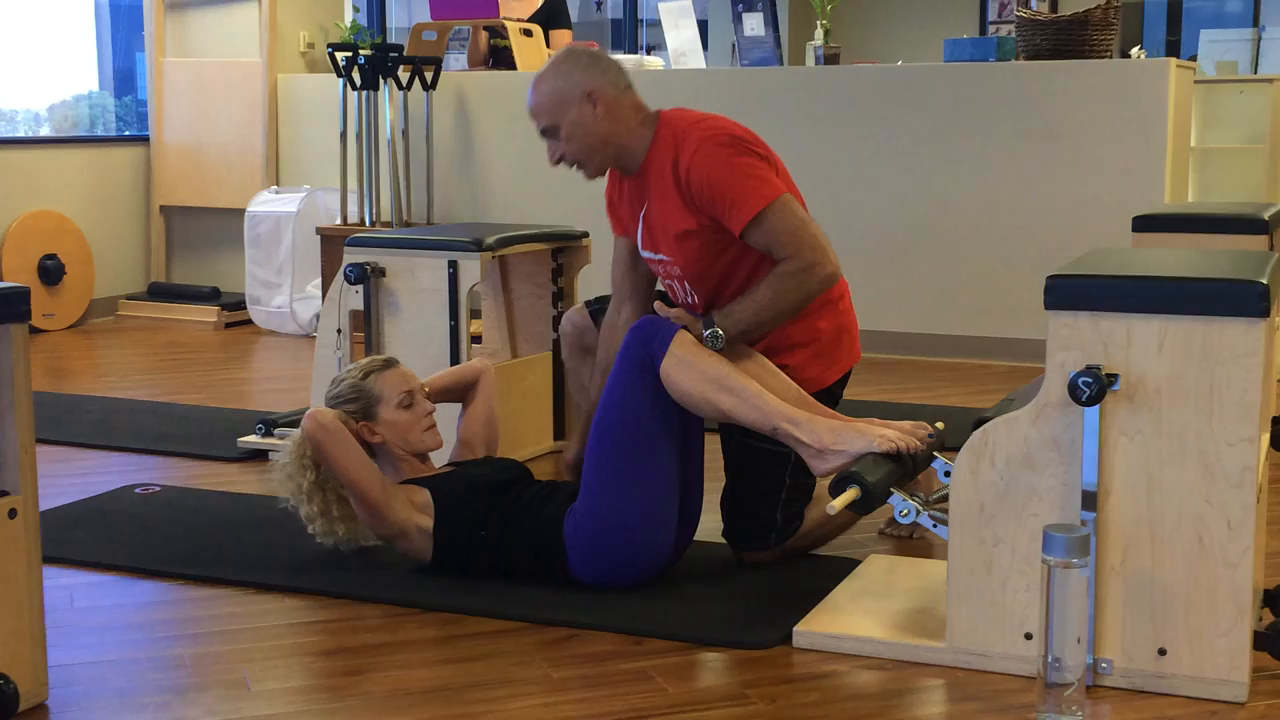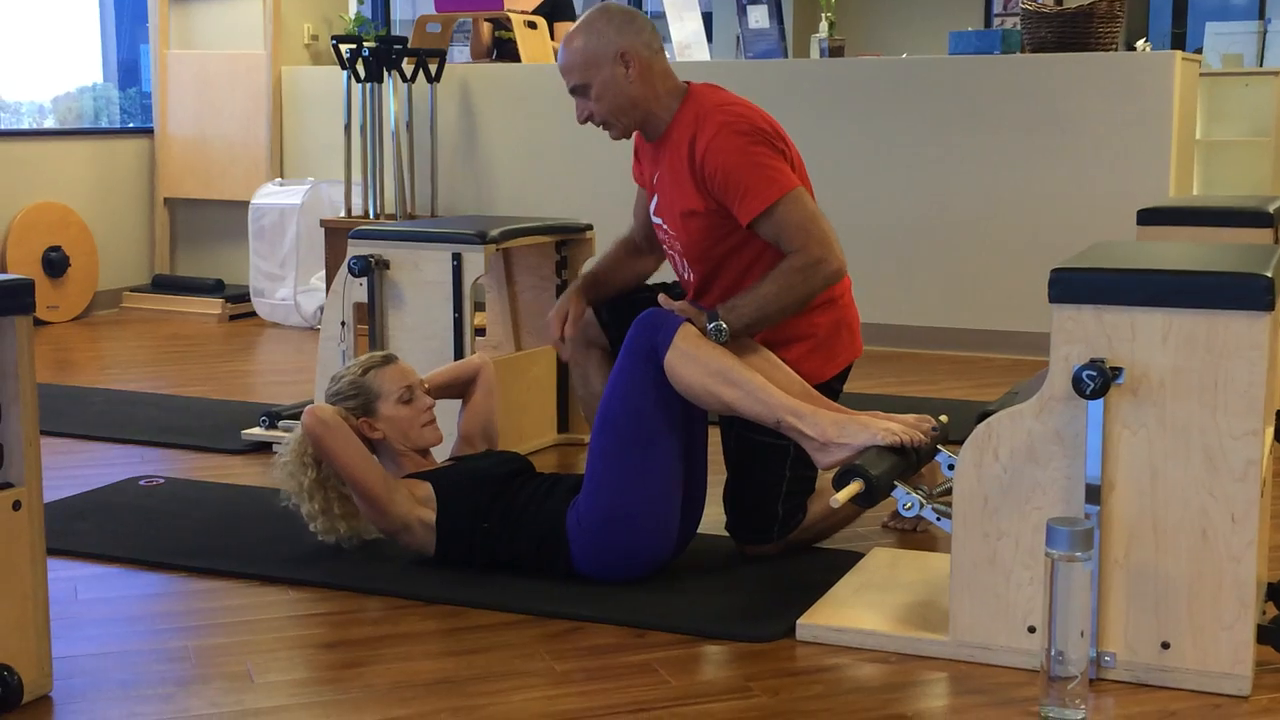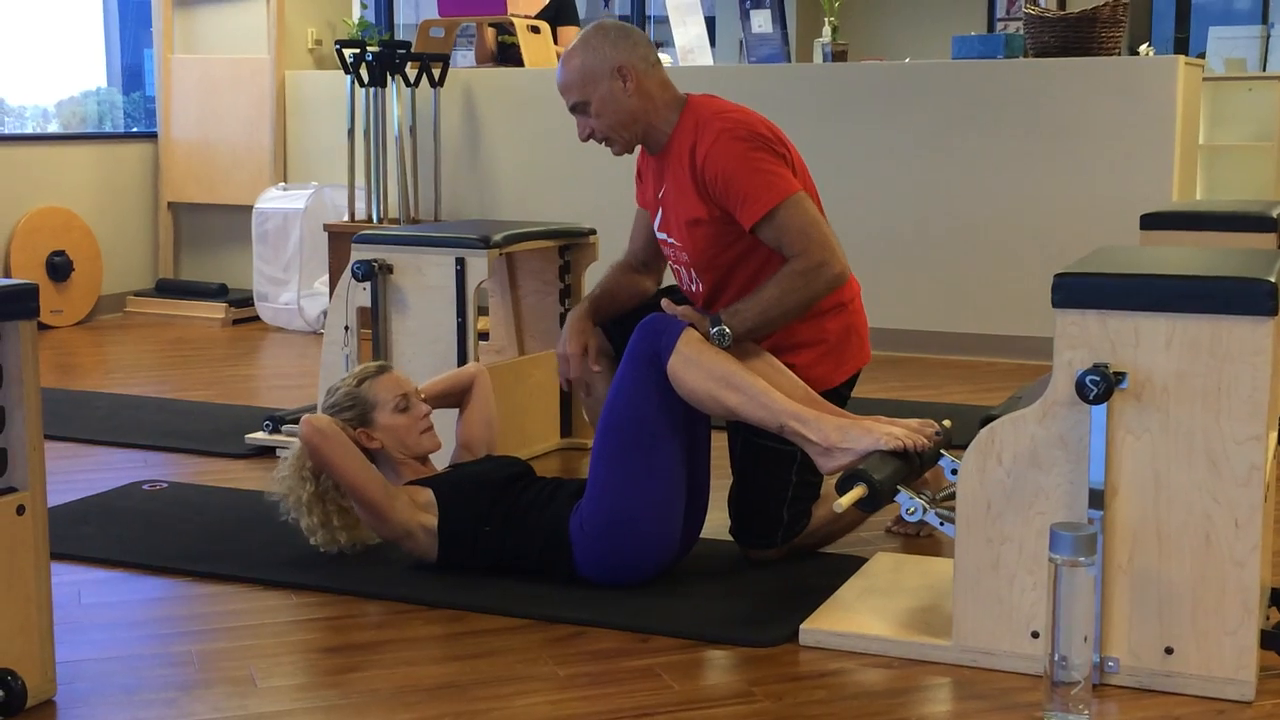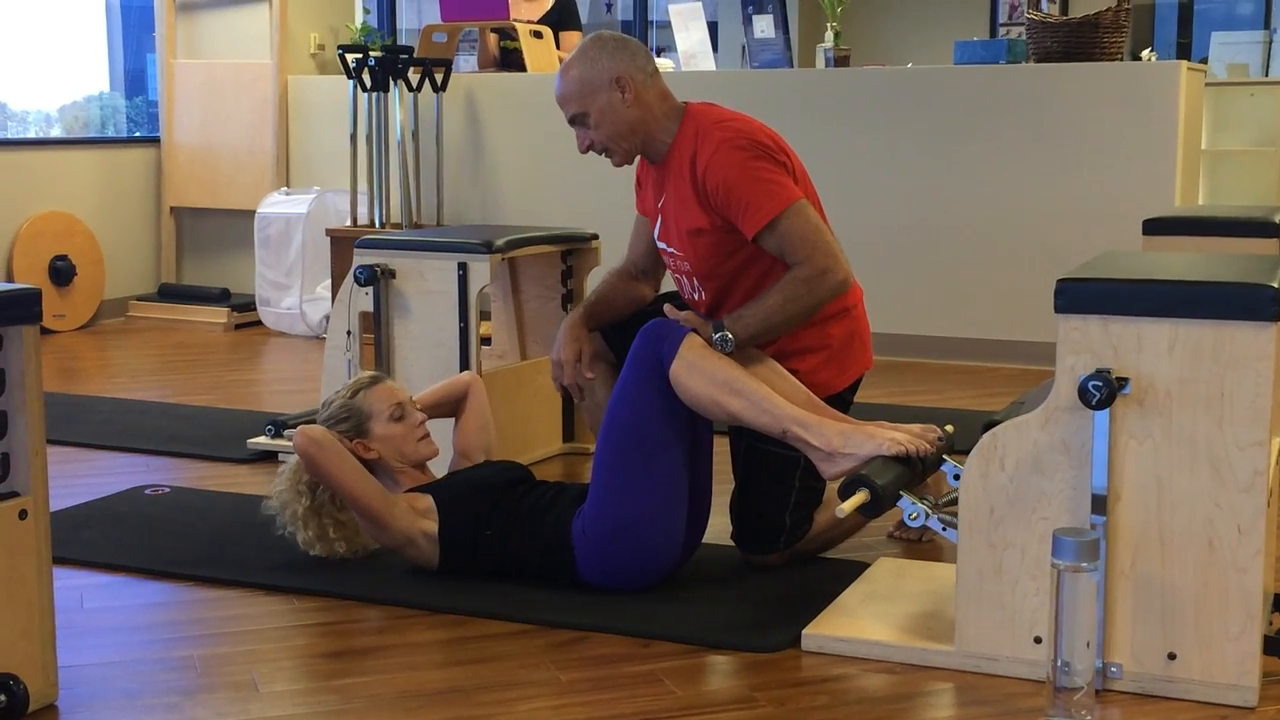
dt=0.3s
person 1, frame 1
left shoulder: (463, 465)
right shoulder: (397, 513)
left elbow: (480, 372)
right elbow: (316, 424)
left wrist: (414, 389)
right wrist: (387, 404)
left hip: (647, 532)
right hip: (602, 549)
left knee: (688, 337)
right knee: (650, 339)
left ankle: (839, 436)
right ankle: (818, 442)
person 1, frame 2
left shoulder: (460, 464)
right shoulder: (400, 508)
left elbow: (480, 367)
right elbow: (316, 419)
left wrist: (413, 384)
right wrist: (381, 400)
left hip: (649, 525)
right hip: (604, 540)
left knee: (693, 330)
right knee: (654, 332)
left ankle: (848, 428)
right ankle: (819, 432)
person 1, frame 3
left shoulder: (463, 471)
right shoulder: (400, 514)
left elbow: (475, 375)
right elbow: (313, 427)
left wrist: (410, 394)
right wrist: (377, 407)
left hip: (648, 529)
right hip: (607, 544)
left knee: (699, 331)
right knee: (657, 336)
left ankle: (849, 432)
right ankle: (824, 437)
person 1, frame 4
left shoulder: (460, 477)
right shoulder: (402, 521)
left elbow: (470, 382)
right elbow: (307, 438)
left wrist: (405, 402)
right wrist: (379, 421)
left hip: (654, 533)
right hip: (611, 547)
left knee: (696, 338)
right knee: (660, 341)
left ankle: (859, 442)
right ankle: (828, 442)
person 2, frame 1
left shoulder: (706, 151)
right shoulder: (623, 174)
left elbow: (816, 266)
right elbow: (625, 316)
left wrist: (709, 330)
right wrist: (584, 439)
left hip: (795, 349)
right hip: (718, 332)
left knee: (757, 545)
right knee: (581, 328)
person 2, frame 2
left shoulder: (726, 135)
right shoulder: (651, 135)
left elbow: (822, 262)
right elbow: (642, 245)
left wrist: (714, 325)
right wrist: (580, 293)
left hip: (790, 344)
right hip: (722, 317)
left knee: (760, 538)
right knee: (589, 325)
person 2, frame 3
left shoulder: (726, 142)
right shoulder: (654, 150)
left elbow: (824, 267)
right elbow: (641, 268)
left wrist: (716, 330)
right wrist: (583, 314)
left hip: (799, 350)
right hip: (727, 326)
left knee: (764, 541)
right knee: (594, 334)
person 2, frame 4
left shoulder: (726, 150)
right shoulder: (653, 158)
left elbow: (826, 273)
right elbow: (639, 276)
left wrist: (719, 337)
right wrist: (578, 319)
left hip: (801, 355)
right hip: (731, 334)
left knee: (767, 547)
right knee: (593, 340)
